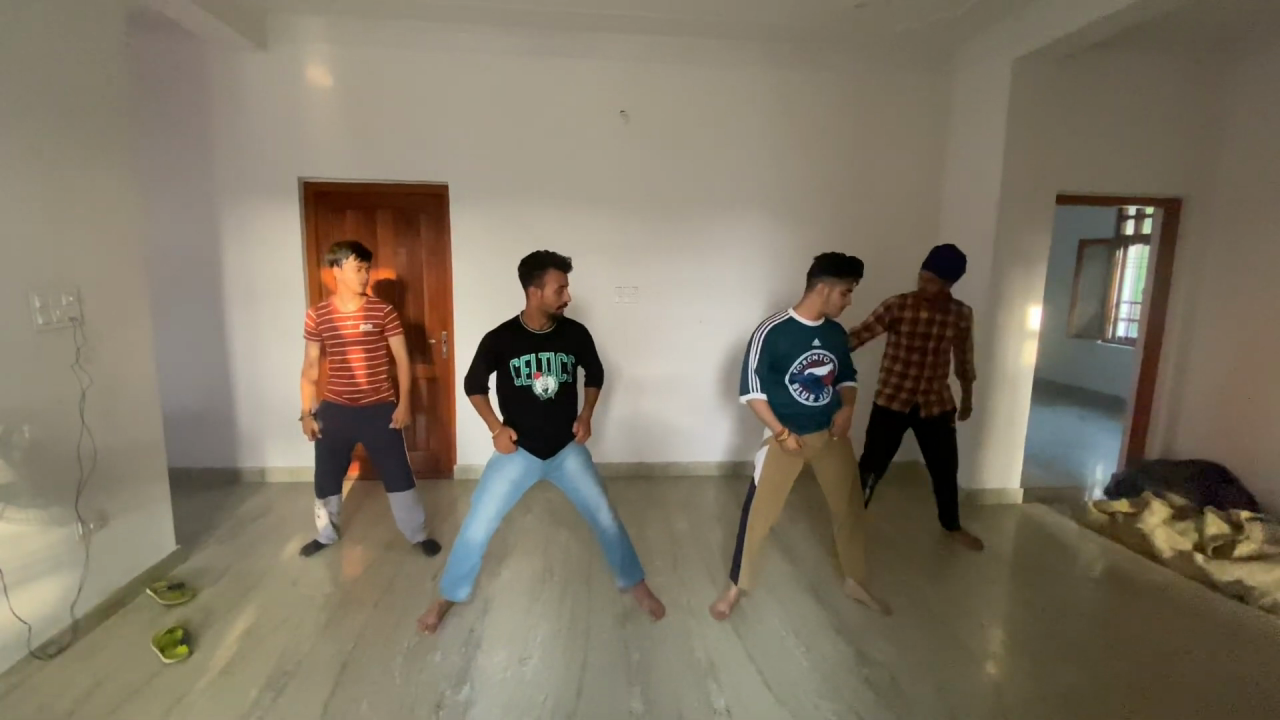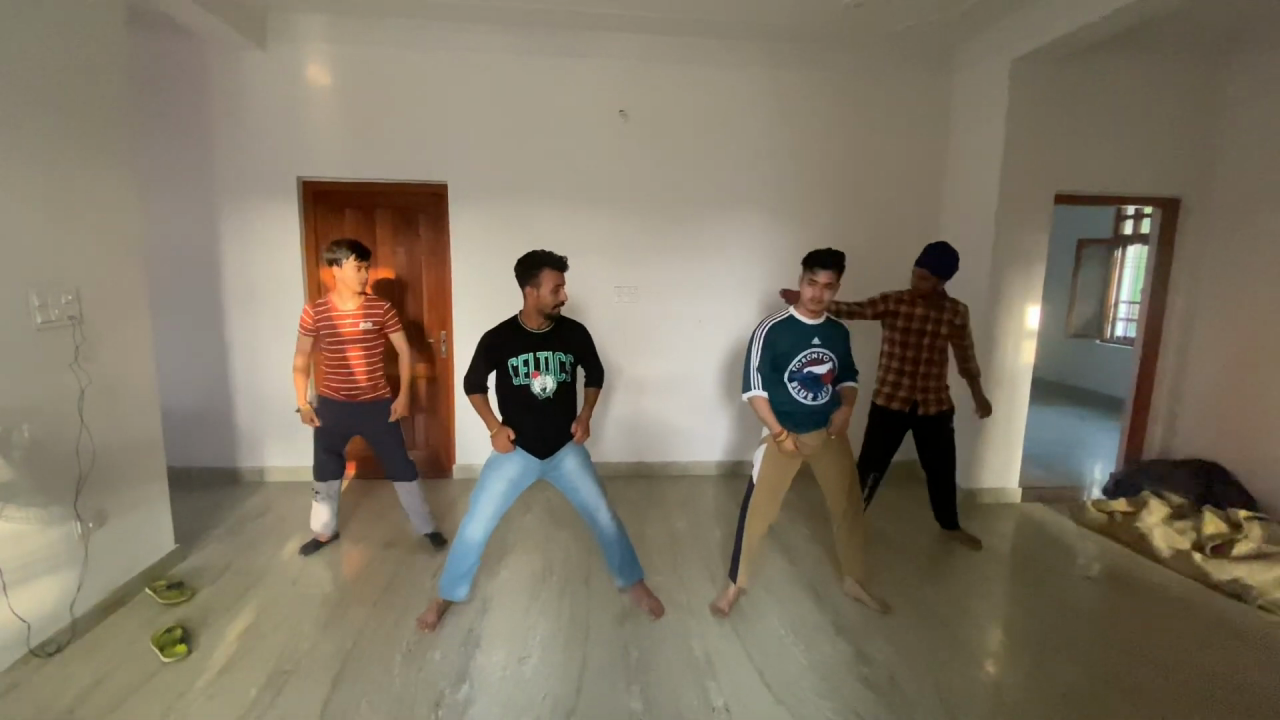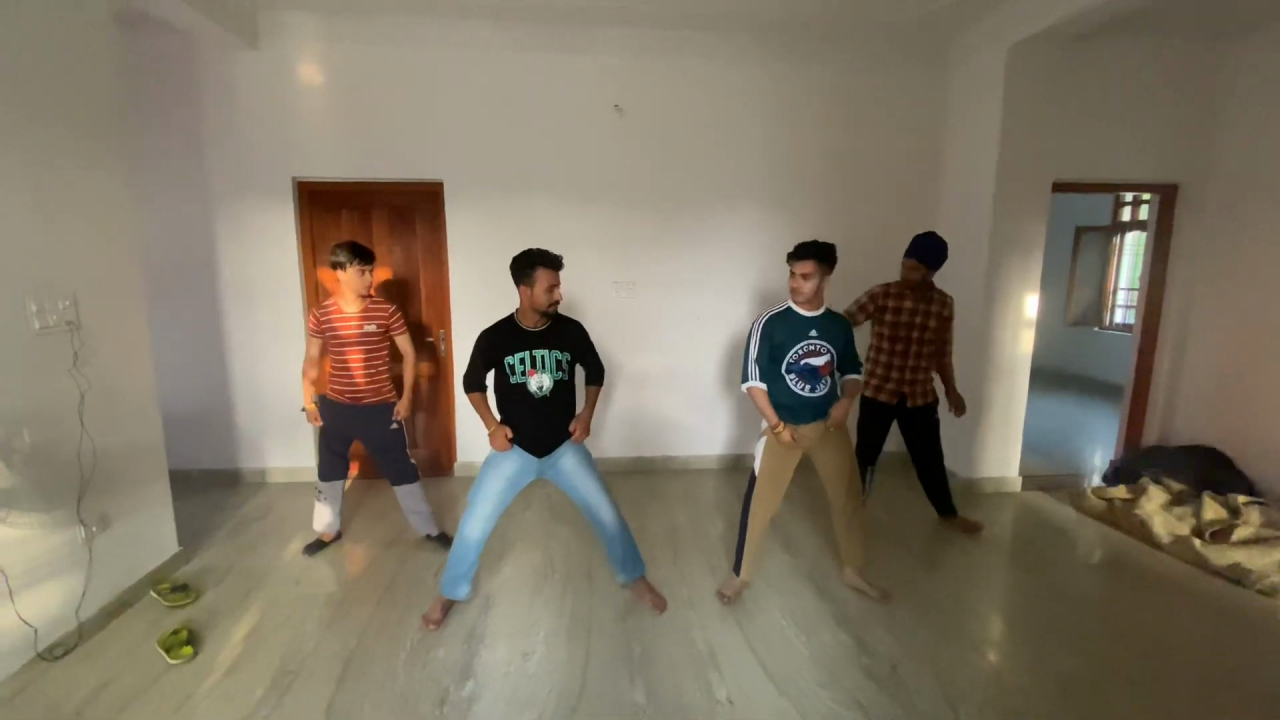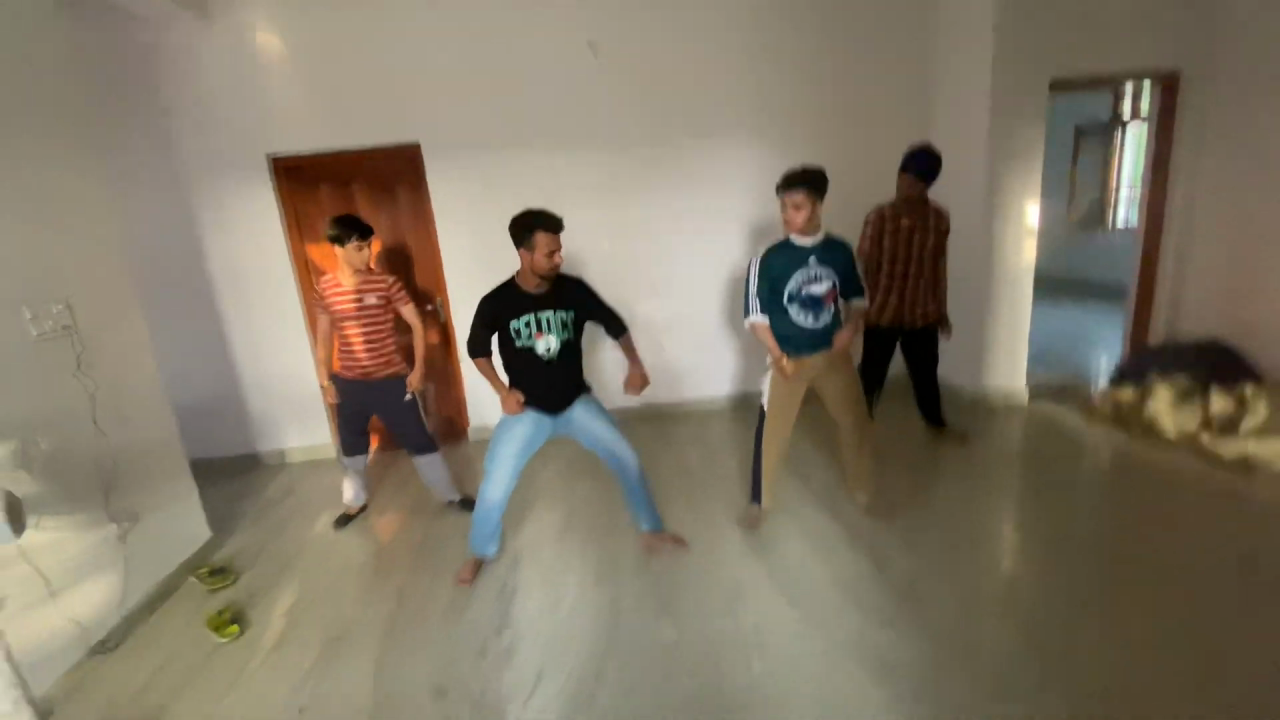
dt=0.2s
person 1, frame 1
left shoulder: (576, 334)
right shoulder: (499, 339)
left elbow: (595, 374)
right elbow: (474, 384)
left wrist: (586, 415)
right wrist: (496, 428)
left hip: (567, 448)
right hip: (518, 449)
left knee: (606, 519)
right knee: (476, 529)
left ankle: (635, 584)
right ankle: (447, 597)
person 1, frame 2
left shoulder: (574, 333)
right shoulder: (497, 339)
left elbow: (595, 374)
right elbow: (473, 384)
left wrist: (585, 416)
right wrist: (494, 426)
left hip: (565, 448)
right hip: (516, 449)
left knee: (605, 519)
right knee: (475, 528)
left ankle: (634, 583)
right ankle: (446, 597)
person 1, frame 3
left shoulder: (570, 331)
right shoulder: (494, 338)
left elbow: (595, 373)
right elbow: (473, 383)
left wrist: (585, 415)
right wrist: (492, 425)
left hip: (563, 446)
right hip: (514, 448)
left knee: (605, 514)
right knee: (473, 528)
left ankle: (635, 579)
right ankle: (448, 595)
person 1, frame 4
left shoulder: (574, 290)
right shoulder: (496, 302)
left elbow: (612, 322)
right elbow: (477, 348)
left wrist: (634, 363)
right wrist: (502, 390)
left hip: (575, 402)
right hip: (526, 409)
left knee: (626, 460)
right knee: (493, 491)
left ankle: (651, 530)
right ankle: (480, 553)
person 2, frame 1
left shoulder: (837, 334)
right shoulder: (771, 332)
right elbow: (752, 390)
left wrist: (846, 409)
right wrist: (781, 433)
left hip: (831, 435)
right hip: (785, 437)
left knee: (849, 508)
right knee: (759, 511)
left ankle: (855, 582)
right ankle: (736, 586)
person 2, frame 2
left shoulder: (839, 333)
right shoulder: (771, 330)
left elbow: (848, 378)
right elbow: (754, 388)
left wrist: (845, 408)
right wrist: (779, 434)
left hip: (829, 434)
right hip: (783, 434)
left knee: (848, 506)
right knee: (757, 509)
left ankle: (853, 581)
right ankle: (735, 584)
person 2, frame 3
left shoulder: (839, 325)
right shoulder: (770, 323)
left elbow: (852, 372)
right elbow: (753, 380)
left wrist: (846, 401)
right wrist: (775, 425)
left hip: (829, 426)
right hip: (783, 427)
left knee: (848, 497)
right knee: (760, 501)
left ankle: (852, 571)
right ankle: (740, 574)
person 2, frame 4
left shoulder: (840, 251)
right shoulder: (769, 259)
left elbow: (856, 298)
right elbow: (755, 314)
left wrist: (849, 329)
right wrist: (779, 358)
left hip: (832, 355)
right hip: (788, 359)
left knee: (855, 422)
right knee: (772, 432)
left ankle: (861, 491)
right ankle: (760, 502)
person 3, frame 1
left shoulder: (383, 311)
right shoulder: (317, 315)
left elbow: (402, 358)
right elbow: (311, 367)
left wrist: (404, 403)
right wrist: (307, 412)
left hip: (380, 408)
right hip: (335, 410)
left knee: (398, 476)
right knee: (326, 479)
left ankle: (418, 534)
right ankle: (327, 534)
person 3, frame 2
left shoulder: (381, 309)
right shoulder: (314, 312)
left elbow: (404, 351)
right elbow: (301, 358)
left wrist: (403, 395)
right wrist: (302, 402)
left hip: (377, 404)
right hip: (331, 404)
left knee: (401, 468)
right knee: (325, 472)
left ankle: (427, 527)
right ankle: (324, 531)
person 3, frame 3
left shoulder: (386, 311)
right shoulder: (321, 314)
left elbow: (409, 354)
right elbow: (312, 360)
left wrist: (406, 397)
right wrist: (309, 402)
left hip: (380, 408)
right hip: (335, 407)
left knee: (402, 471)
right knee: (329, 473)
left ankle: (428, 528)
right ankle: (328, 530)
person 3, frame 4
left shoulder: (385, 283)
right shoulder: (324, 288)
left elbow: (416, 325)
right elbow: (323, 336)
left wrist: (419, 368)
right wrist: (325, 380)
left hip: (391, 380)
right hip: (349, 384)
left knee: (420, 440)
right knee: (352, 448)
left ankle: (452, 494)
right ankle: (355, 503)
person 4, frame 1
left shoulder: (962, 314)
right shoulder: (897, 307)
left elbow: (963, 357)
right elbow: (862, 333)
left wrist: (967, 396)
left hip: (937, 404)
right hip: (892, 400)
left knee: (945, 469)
right knee: (872, 463)
left ankle: (952, 526)
person 4, frame 2
left shoulder: (957, 312)
right shoulder: (892, 302)
left elbow: (966, 354)
right elbow: (850, 310)
left wrist: (978, 393)
left hip: (935, 404)
right hip: (890, 399)
left knee: (942, 469)
right knee: (872, 463)
left ankle: (950, 526)
person 4, frame 3
left shoulder: (944, 304)
right shoulder: (881, 295)
left elbow: (942, 352)
right elbow: (848, 318)
left wrist: (951, 390)
left hip: (920, 394)
right hip: (878, 391)
left knee: (930, 457)
right knee: (866, 454)
left ankle: (948, 513)
person 4, frame 4
left shoulder: (940, 219)
right shoulder: (880, 217)
left elbow: (938, 266)
right elbow: (866, 264)
left wrist: (942, 310)
left hip: (923, 313)
right hip: (882, 313)
left knee: (926, 373)
right knee: (872, 376)
left ankle: (936, 423)
